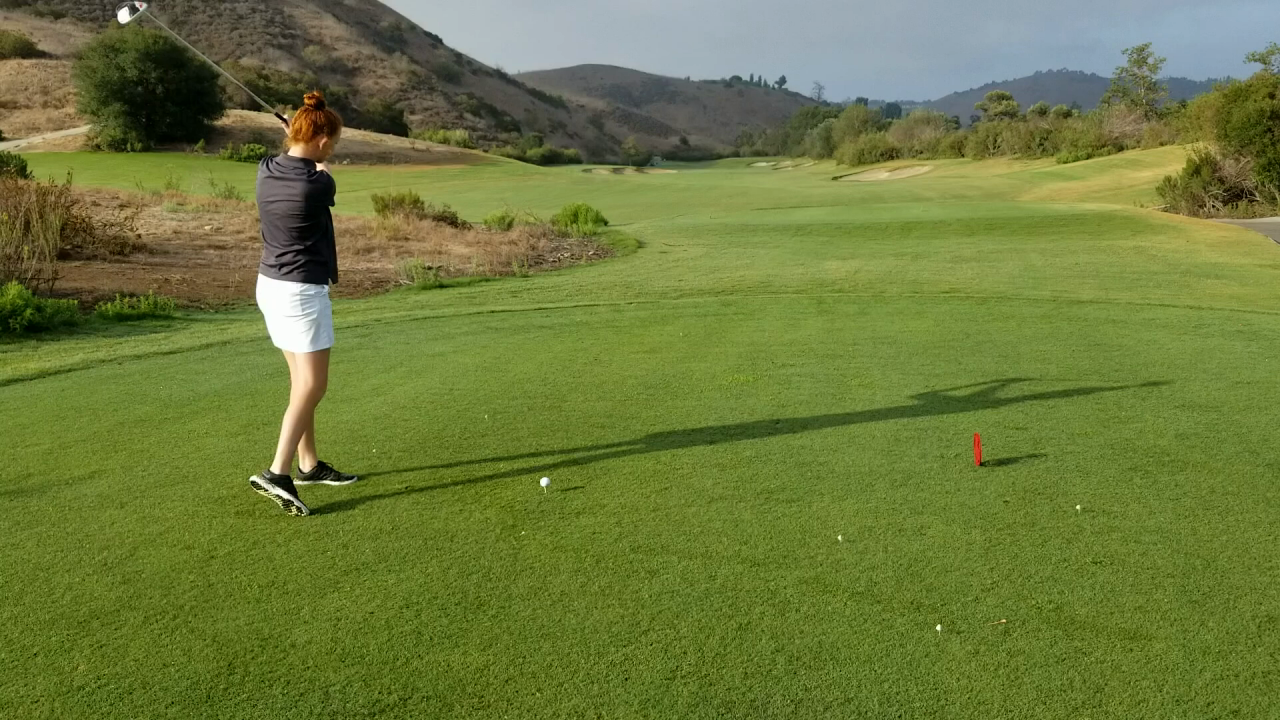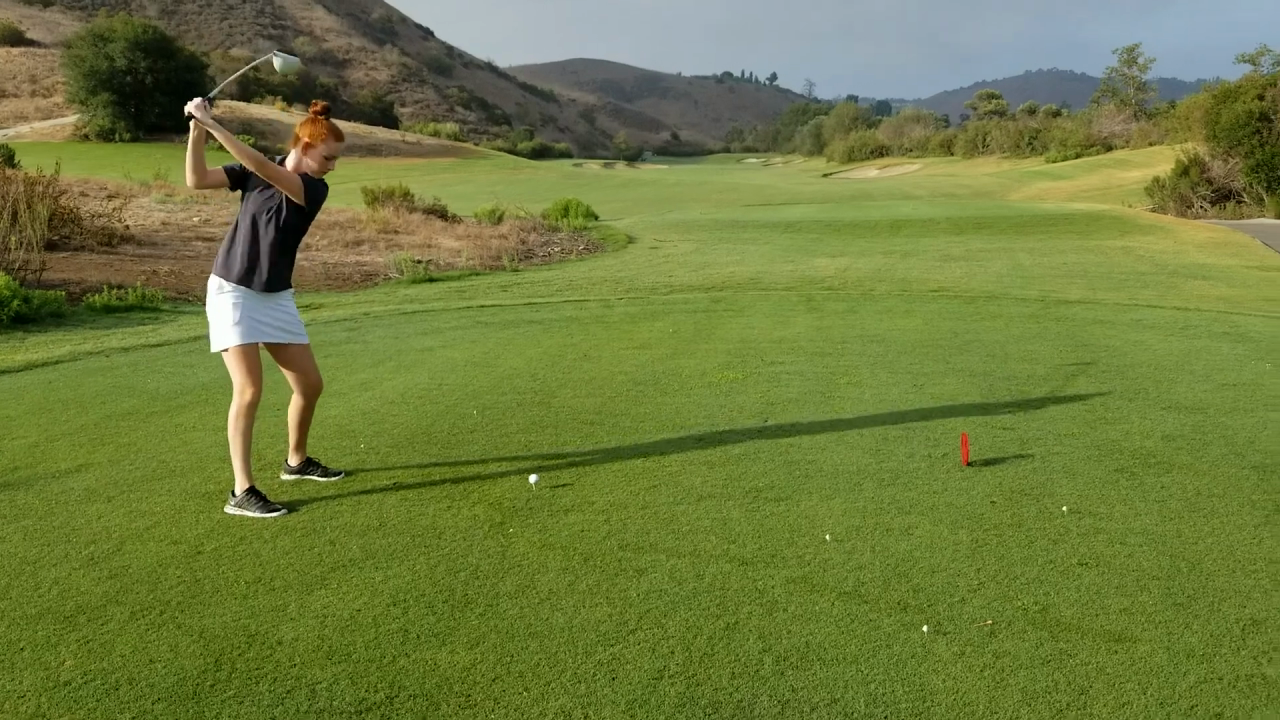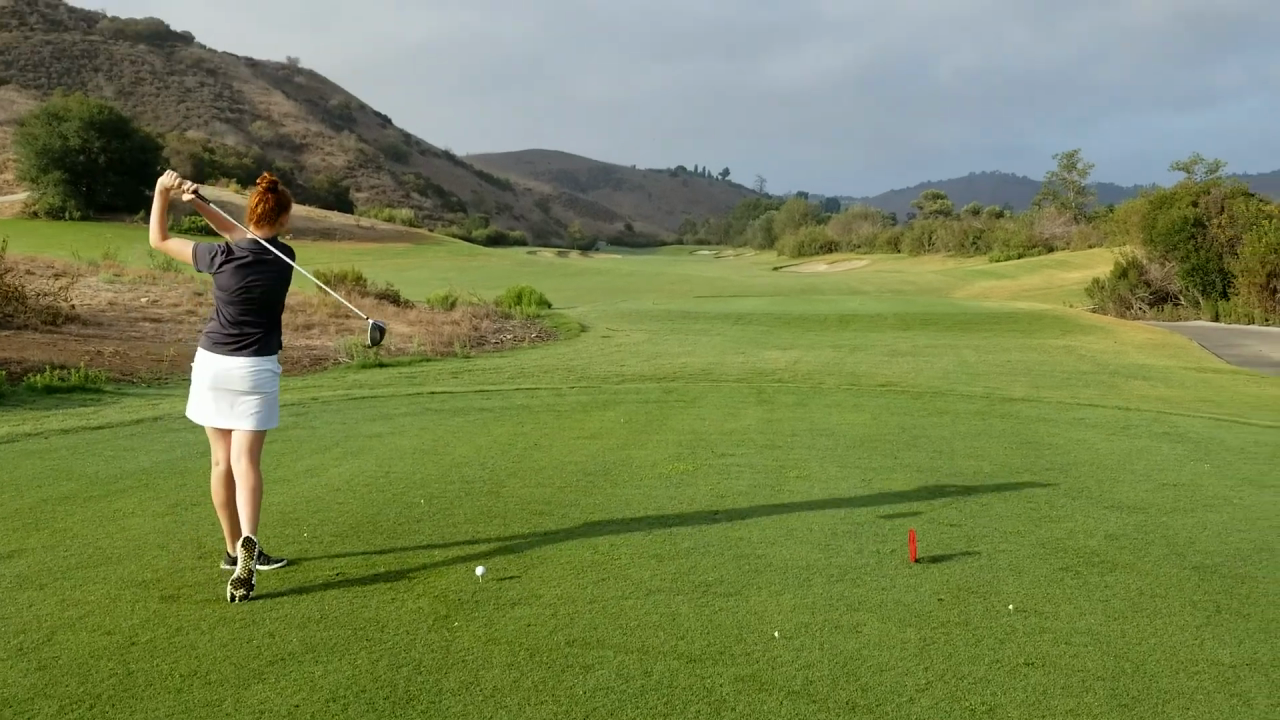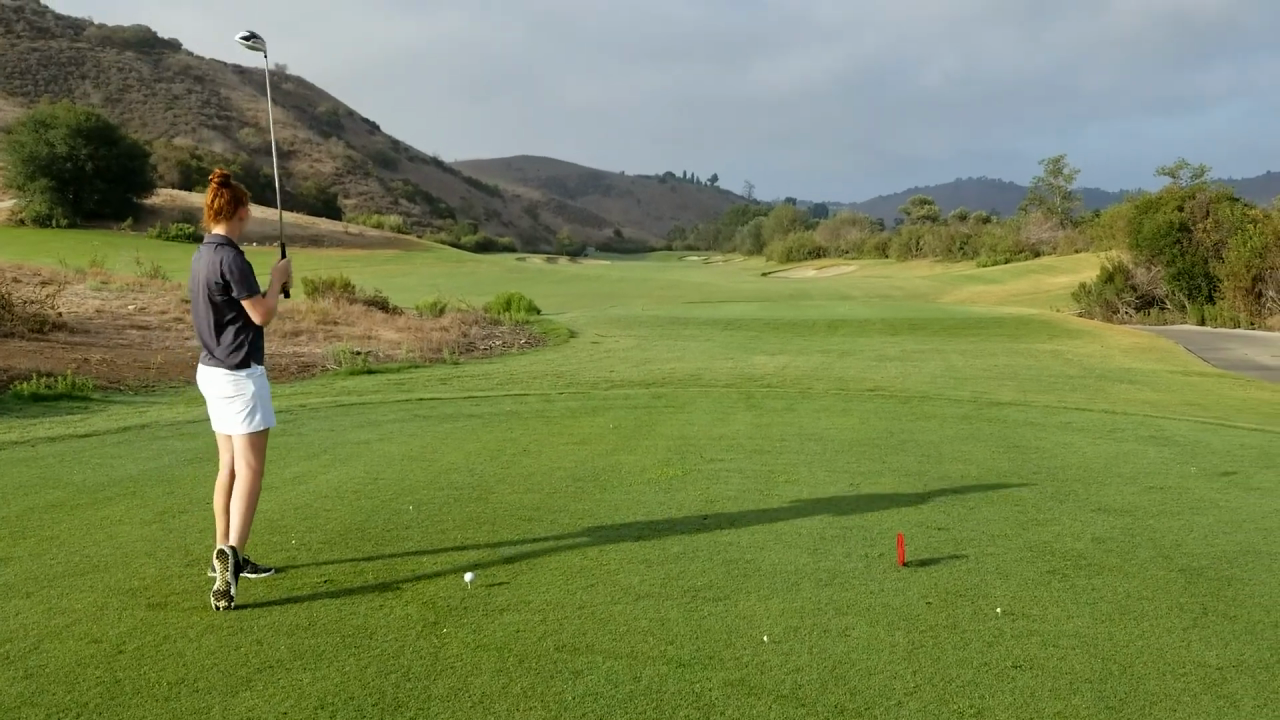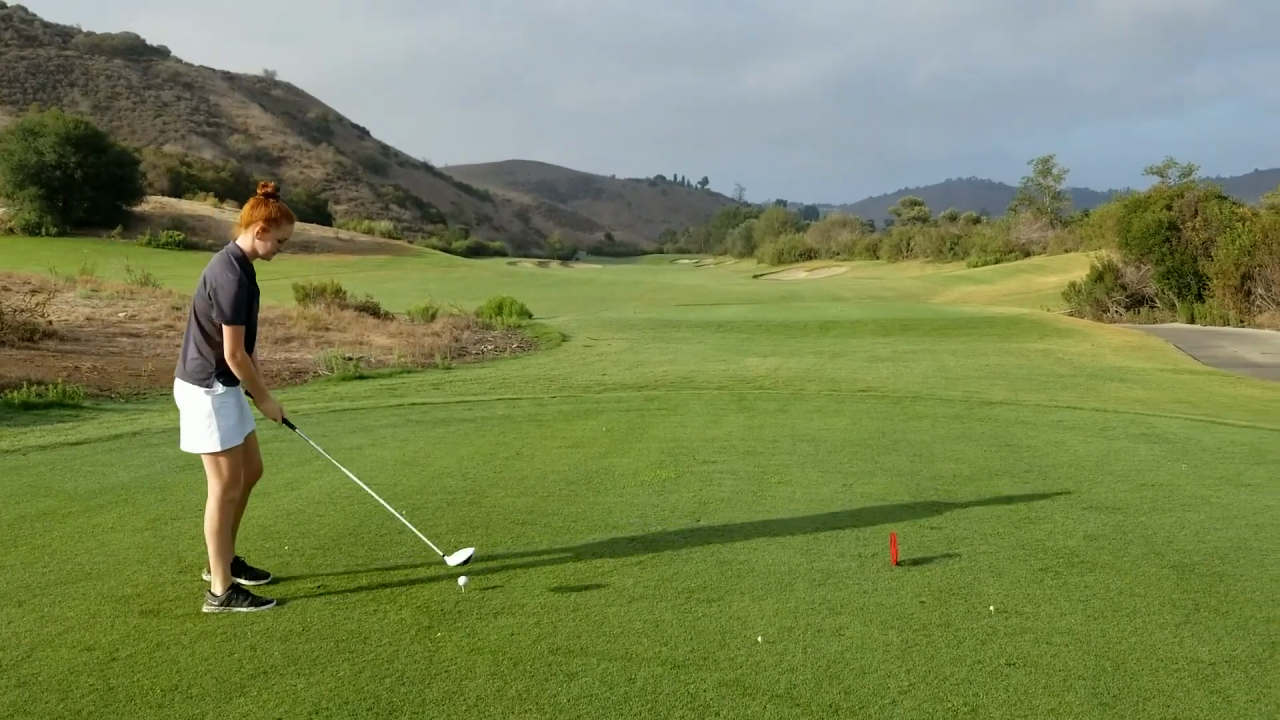
dt=1s
person 1, frame 1
left shoulder: (266, 171)
right shoulder: (316, 185)
left wrist: (314, 166)
right wrist: (322, 167)
left hip: (272, 286)
right hip: (302, 292)
left knee: (304, 380)
right knee: (312, 386)
left ankle: (309, 464)
right ankle: (277, 472)
person 1, frame 2
left shoulder: (316, 191)
right shoulder: (263, 164)
left elbow: (259, 168)
right elbow: (197, 181)
left wrist: (212, 125)
right wrist: (197, 132)
left hip: (275, 297)
right hip: (231, 291)
left knee: (310, 384)
right knee: (249, 389)
left ankle: (297, 460)
right ankle: (242, 491)
person 1, frame 3
left shoulder: (222, 259)
right shoulder: (283, 259)
left elbow: (158, 240)
right elbow: (240, 238)
left wrist: (162, 191)
right wrist: (198, 202)
left hip: (213, 364)
right hip: (256, 370)
left knee: (221, 462)
right knee: (246, 462)
left ankle: (234, 549)
right ankle: (247, 542)
person 1, frame 4
left shoulder: (205, 254)
right shoulder: (230, 258)
right elbow: (261, 316)
left wrist: (269, 288)
right wrist: (277, 281)
left hip: (216, 370)
right hip: (238, 373)
left knee: (231, 468)
right knee: (250, 470)
left ankle: (227, 554)
right ankle: (231, 554)
person 1, frame 5
left shoulder: (237, 265)
right shoulder: (232, 277)
right elbow: (232, 352)
left wrist: (258, 389)
right wrist: (263, 398)
left hip: (222, 388)
right hip: (208, 390)
left knee: (251, 472)
right knee: (225, 487)
left ankle: (225, 560)
right ankle: (222, 591)
